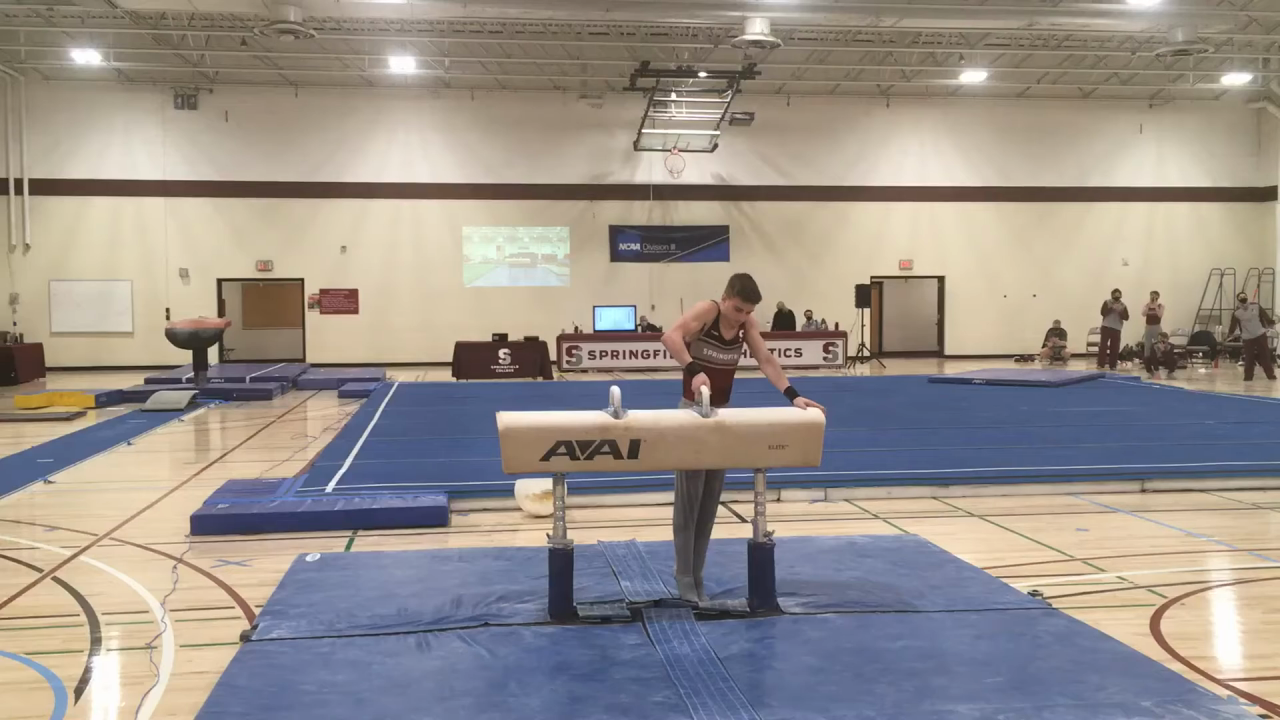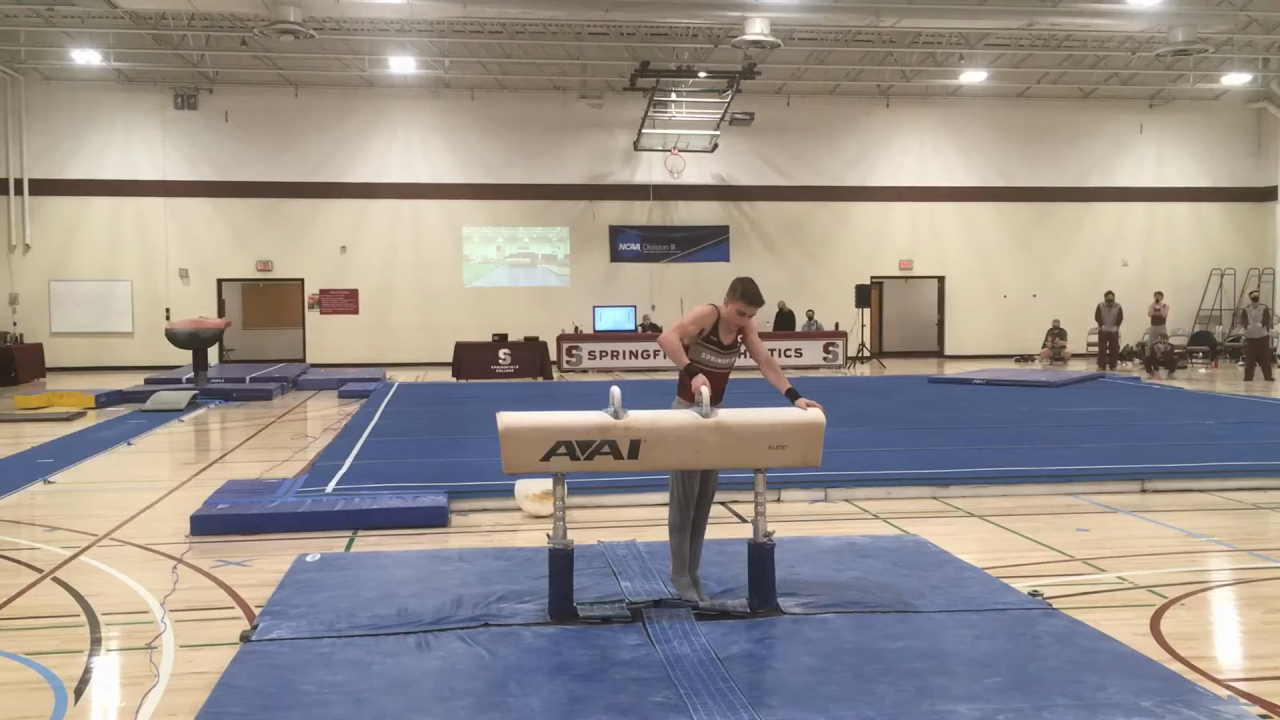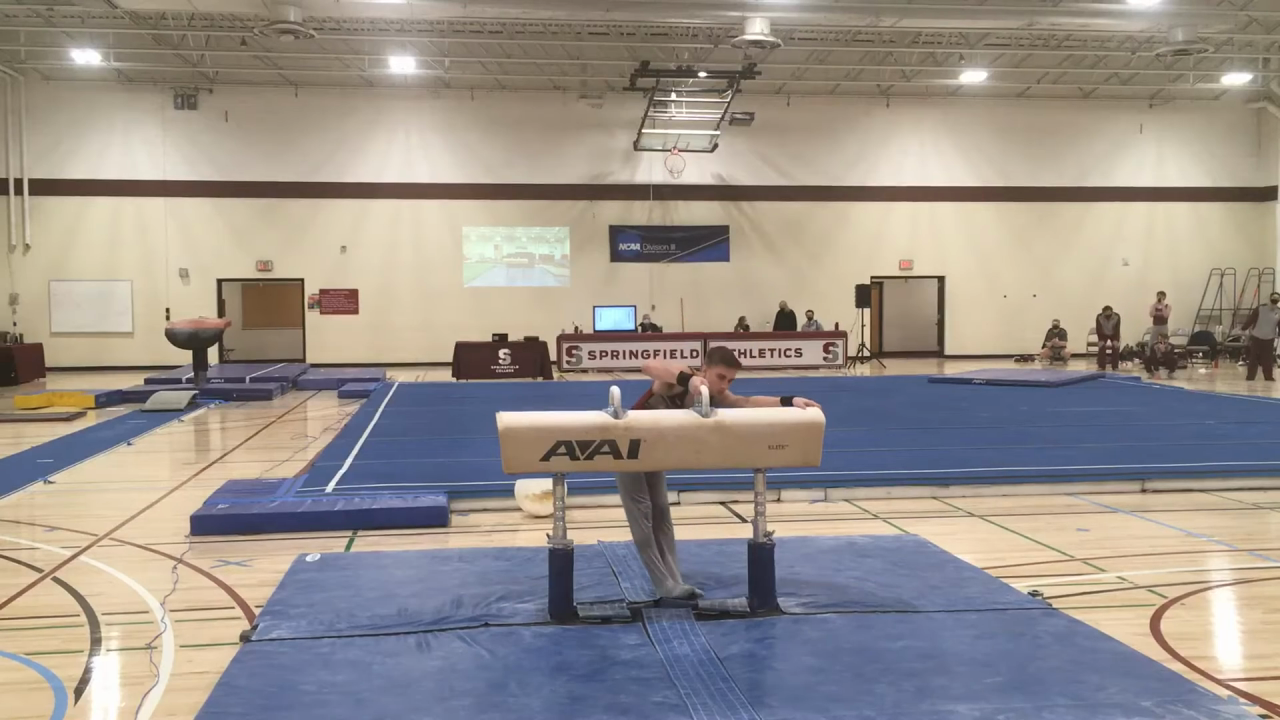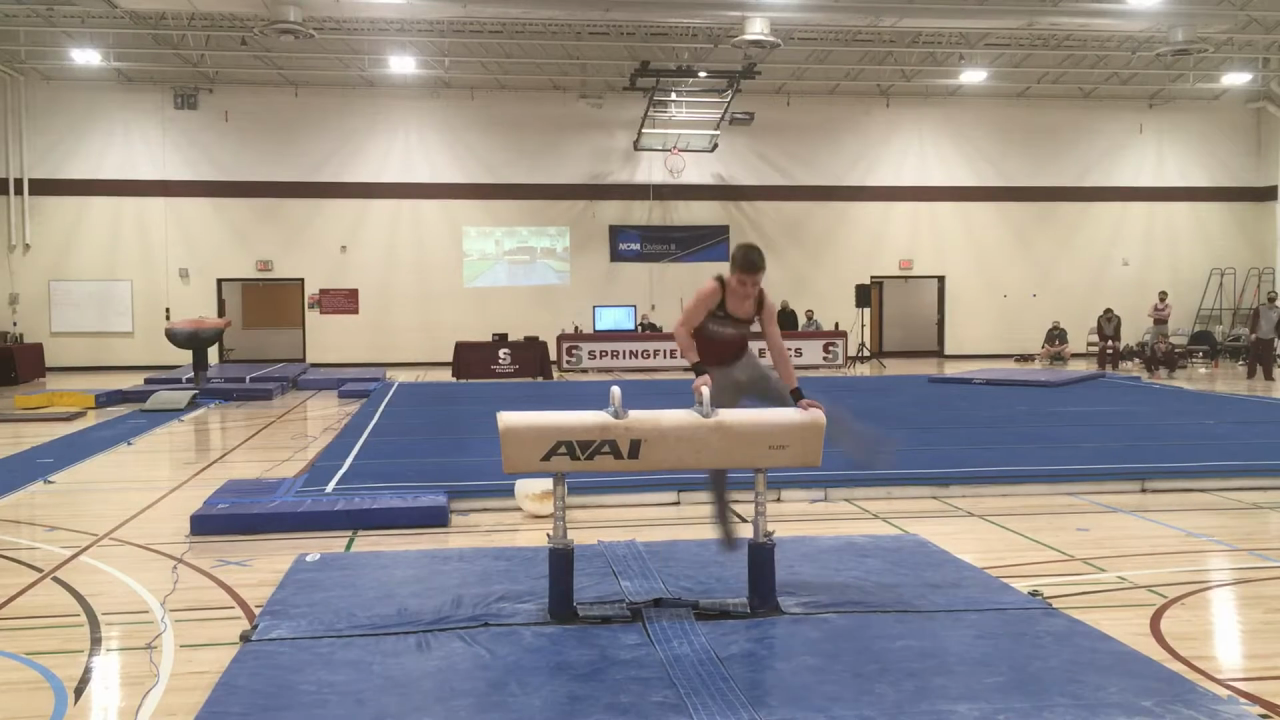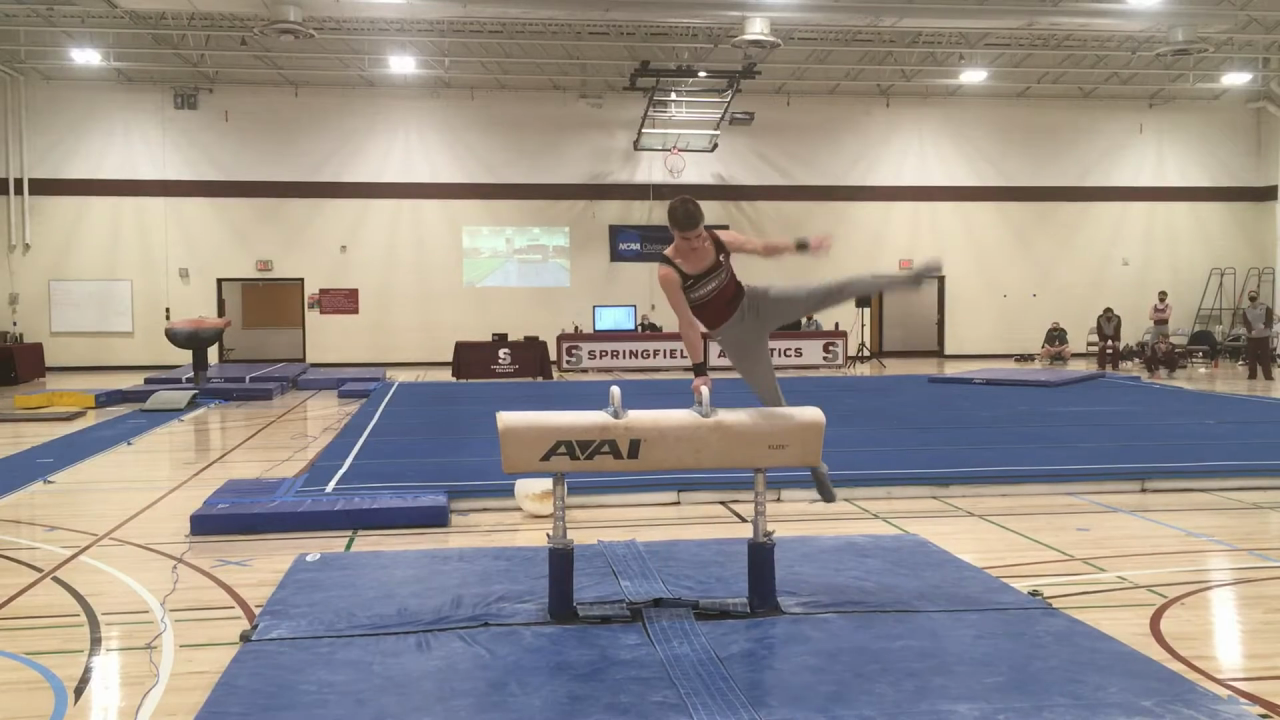
dt=0.5s
person 1, frame 1
left shoulder: (747, 324)
right shoulder: (706, 311)
left elbow: (766, 360)
right elbow: (670, 336)
left wrist: (792, 395)
right wrist: (693, 371)
right hip: (693, 411)
left knee: (711, 499)
right knee: (689, 497)
left ankle: (696, 576)
right ankle: (684, 577)
person 1, frame 2
left shoulder: (745, 327)
right shoulder: (706, 315)
left elbow: (766, 362)
right elbow: (667, 338)
left wrist: (793, 395)
right wrist: (692, 373)
right hip: (686, 412)
left knee: (705, 498)
right knee: (685, 496)
left ankle: (691, 577)
right ankle: (681, 577)
person 1, frame 3
left shoulder: (715, 395)
right shoulder: (683, 373)
left elbow: (747, 402)
right elbow: (648, 366)
left wrist: (788, 401)
right wrist: (687, 380)
left knee: (660, 509)
right knee: (641, 508)
left ankle: (673, 579)
right ankle: (665, 583)
person 1, frame 4
left shoulder: (762, 301)
right shoulder: (709, 291)
left elbow: (778, 350)
right elbow: (682, 330)
left wrist: (797, 396)
right wrist: (698, 372)
left hip: (746, 366)
right hip: (715, 377)
right ankle: (722, 517)
person 1, frame 5
left shoulder: (719, 240)
right shoulder: (668, 271)
left elbow: (763, 248)
right elbow: (687, 324)
left wrist: (803, 245)
right wrist: (699, 372)
left hip: (756, 304)
right hip: (735, 334)
left knee: (830, 292)
right knee: (772, 403)
left ankle: (906, 278)
right ankle: (814, 465)
